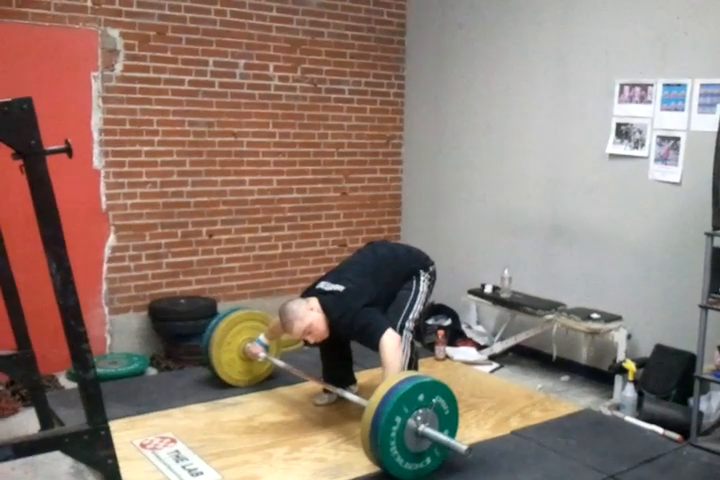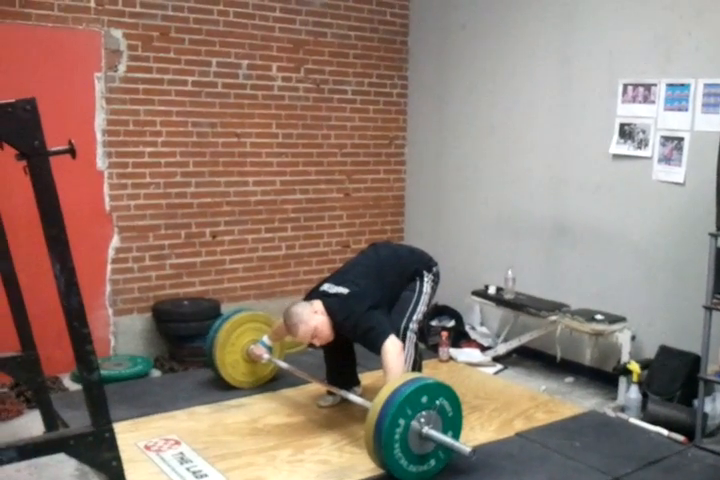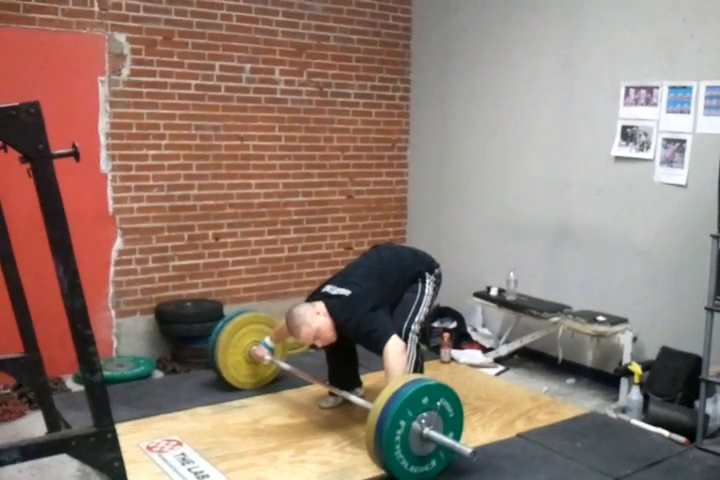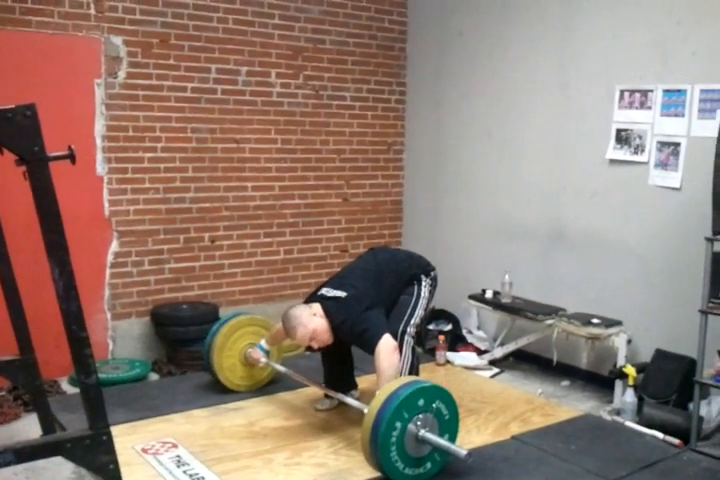
dt=0.2s
person 1, frame 1
left shoulder: (346, 310)
right shoulder: (308, 303)
left elbow: (391, 341)
right elbow: (285, 319)
right wrist: (262, 342)
left hip: (414, 270)
right hip: (379, 263)
left knee: (398, 329)
right knee: (332, 329)
right ankle: (341, 384)
person 1, frame 2
left shoulder: (350, 312)
right shoulder: (312, 305)
left elbow: (393, 347)
right elbow: (289, 321)
right wrist: (265, 343)
left hip: (418, 272)
right hip: (381, 263)
left knee: (402, 331)
right knee: (336, 331)
right ankle: (345, 386)
person 1, frame 3
left shoulder: (353, 314)
right shoulder: (313, 307)
left elbow: (396, 347)
right elbow: (290, 323)
right wrist: (267, 345)
left hip: (420, 274)
right hip: (384, 264)
left knee: (404, 332)
right knee: (339, 332)
right ankle: (347, 387)
person 1, frame 4
left shoulder: (349, 315)
right shoulder: (311, 309)
left elbow: (388, 347)
right elbow: (286, 325)
right wrist: (262, 347)
left hip: (416, 276)
right hip: (380, 268)
left knee: (400, 334)
right knee: (334, 334)
right ankle: (342, 390)
